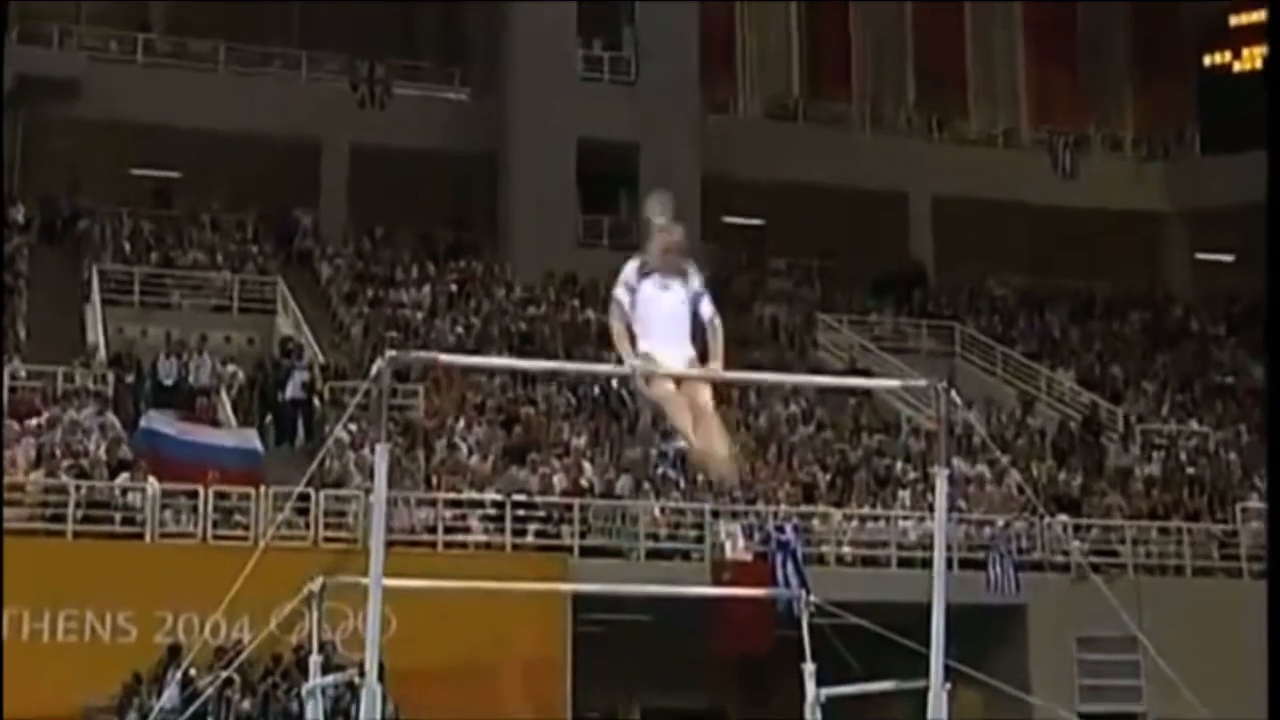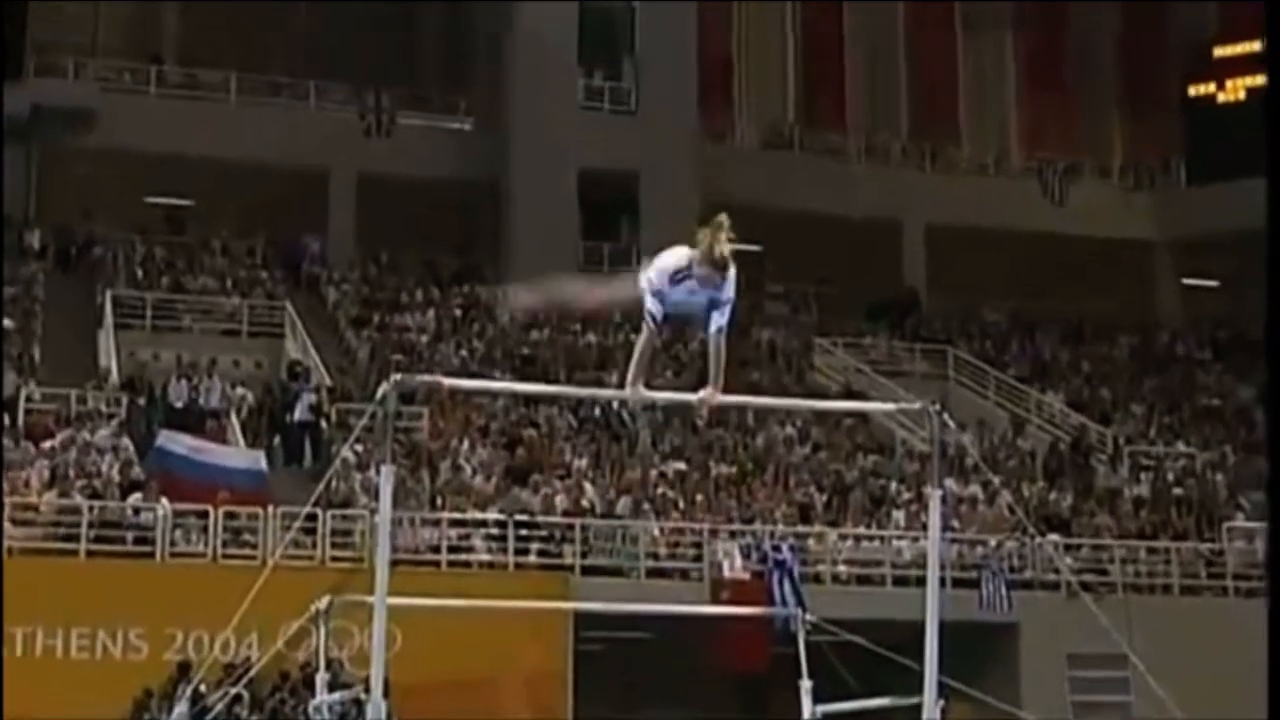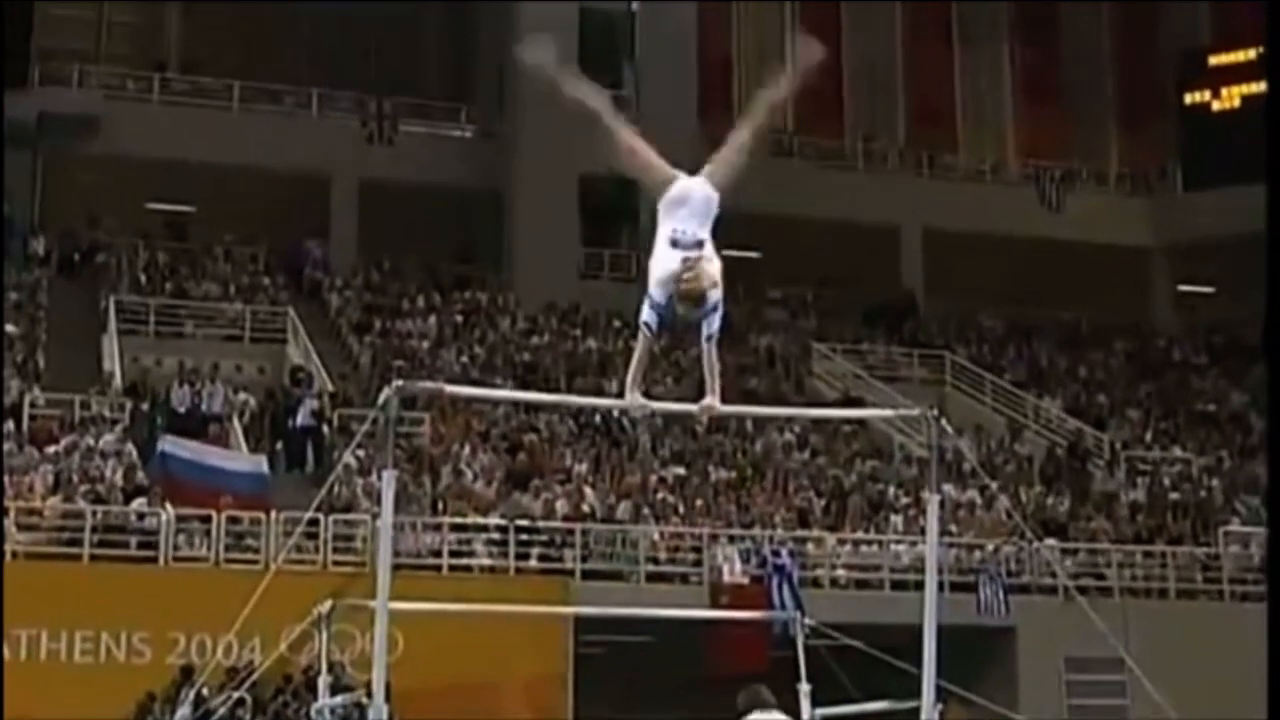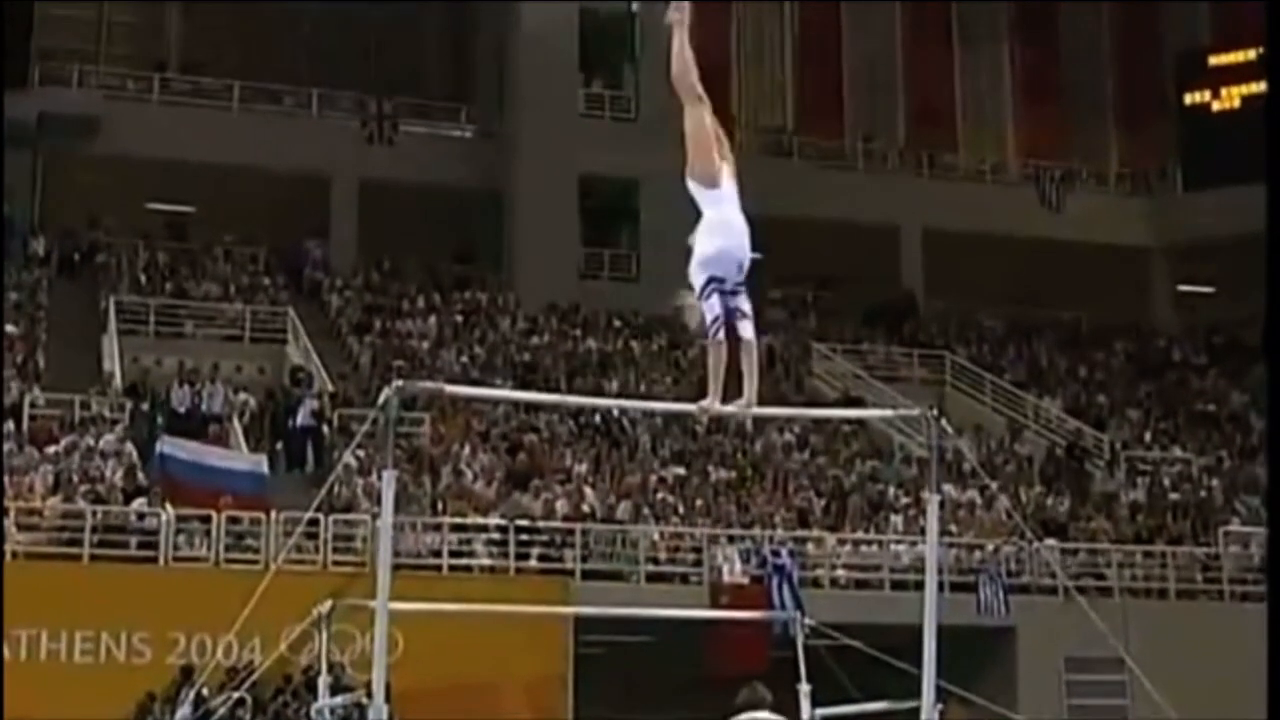
dt=0.4s
person 1, frame 1
left shoulder: (691, 278)
right shoulder: (633, 272)
left elbow: (712, 322)
right elbow: (617, 320)
left wrist: (716, 362)
right wrist: (629, 359)
left hip: (687, 361)
right hip: (652, 361)
left knee: (704, 409)
right knee: (674, 401)
person 1, frame 2
left shoulder: (726, 276)
right shoulder: (669, 272)
left elbow: (718, 336)
right elbow: (650, 330)
left wrist: (715, 387)
right wrist: (633, 382)
right hip: (650, 282)
right knee: (586, 297)
person 1, frame 3
left shoulder: (710, 291)
right shoulder: (662, 290)
left elbow: (710, 344)
right elbow: (643, 341)
left wrist: (713, 395)
right wrist: (631, 392)
left hip: (698, 197)
right hip: (676, 197)
left knee: (749, 128)
right knee: (615, 124)
left ankle: (795, 68)
right ankle: (555, 68)
person 1, frame 4
left shoulder: (731, 278)
right shoulder: (708, 275)
left elbow: (745, 336)
left hip: (717, 189)
right hip: (713, 189)
right knee: (692, 99)
